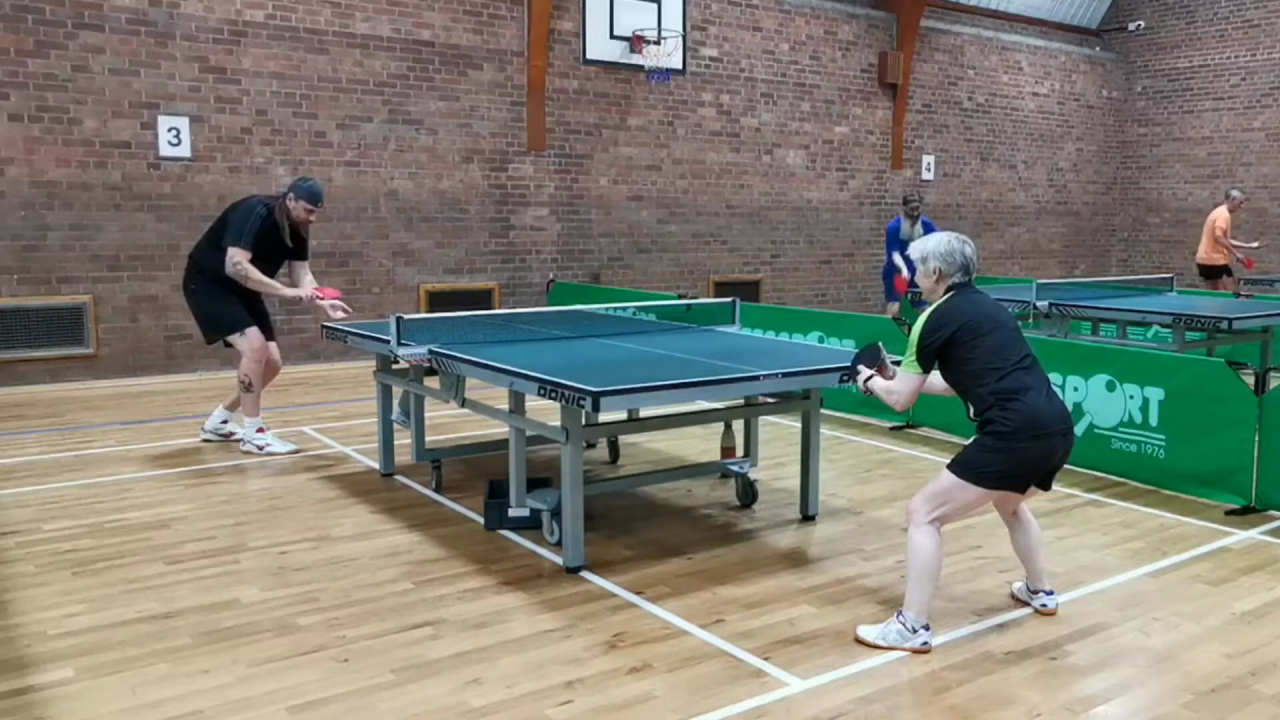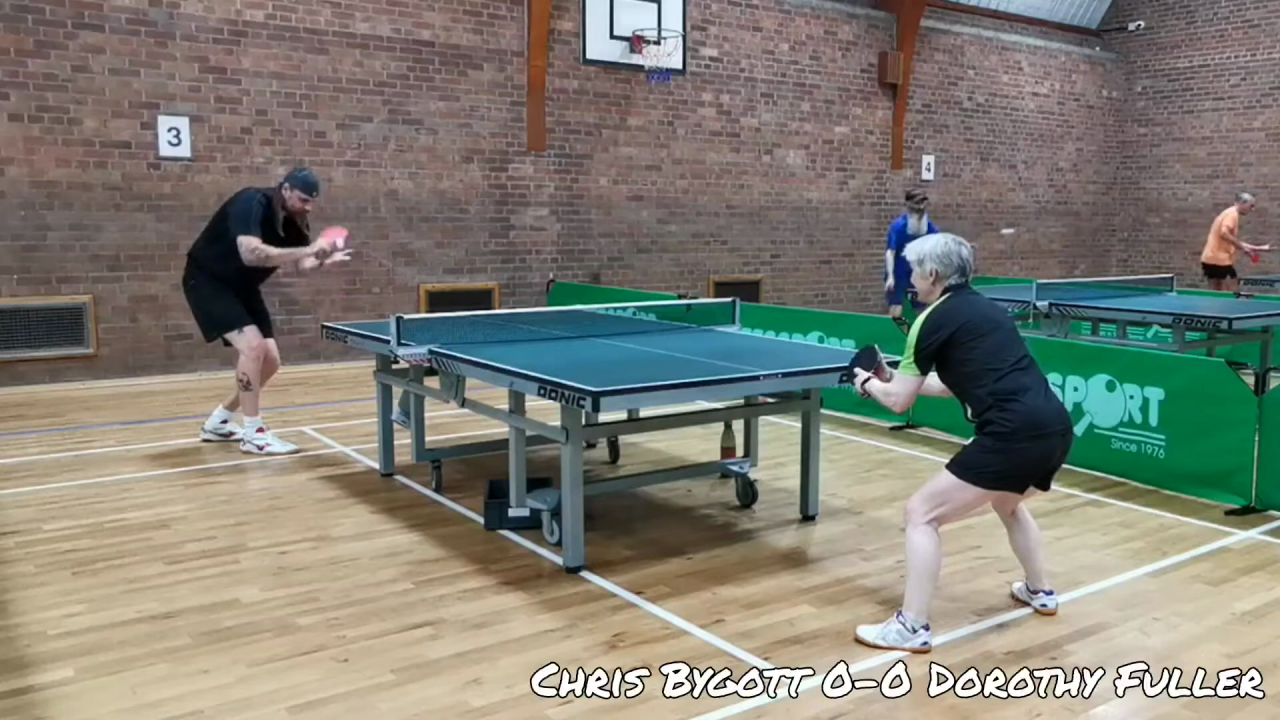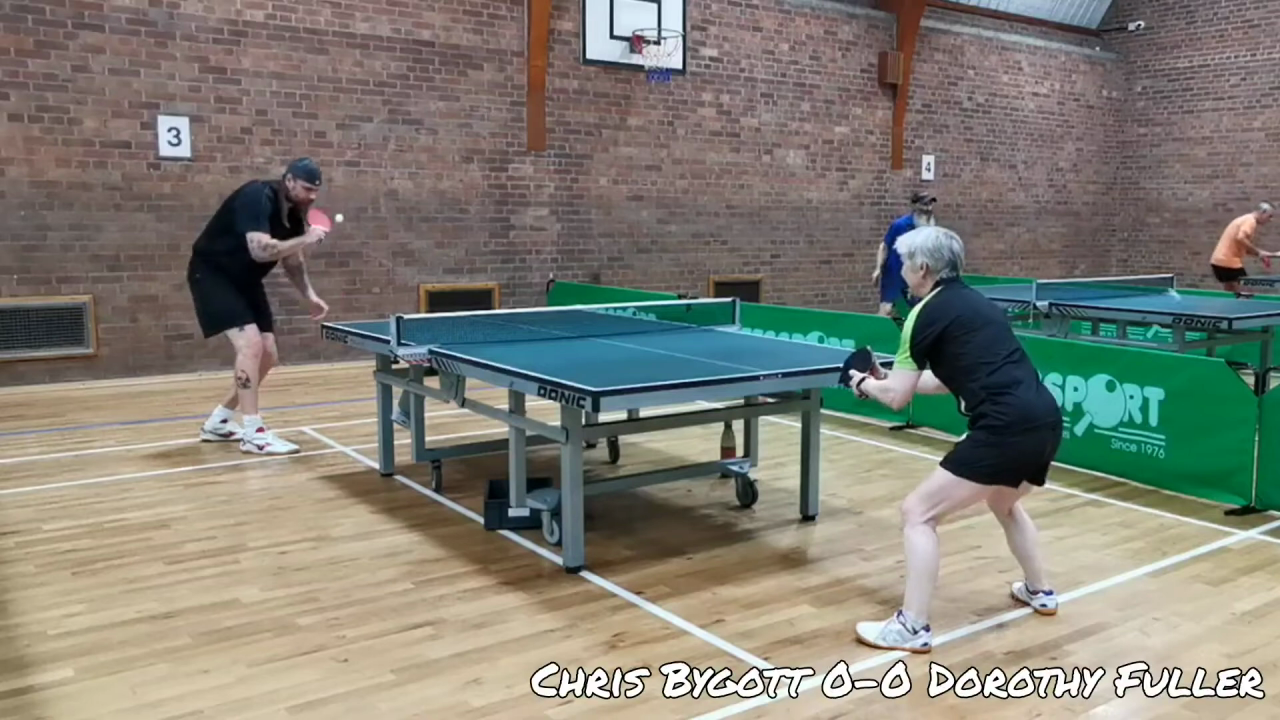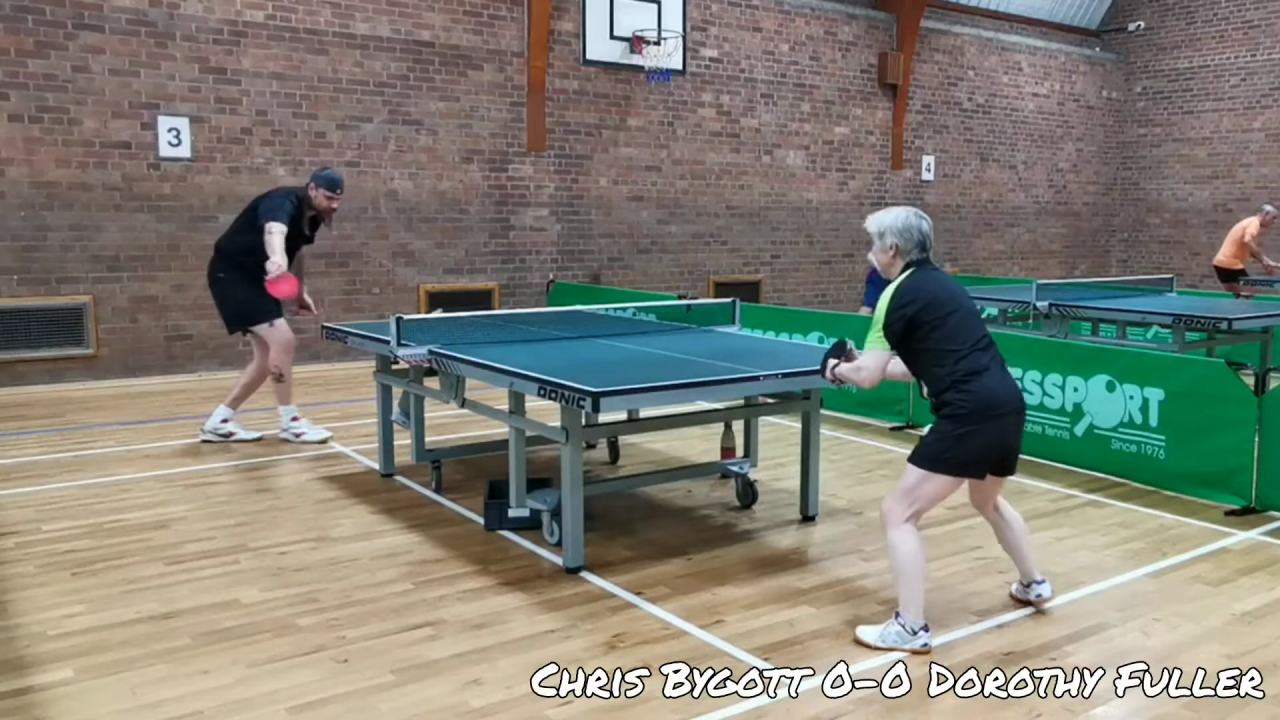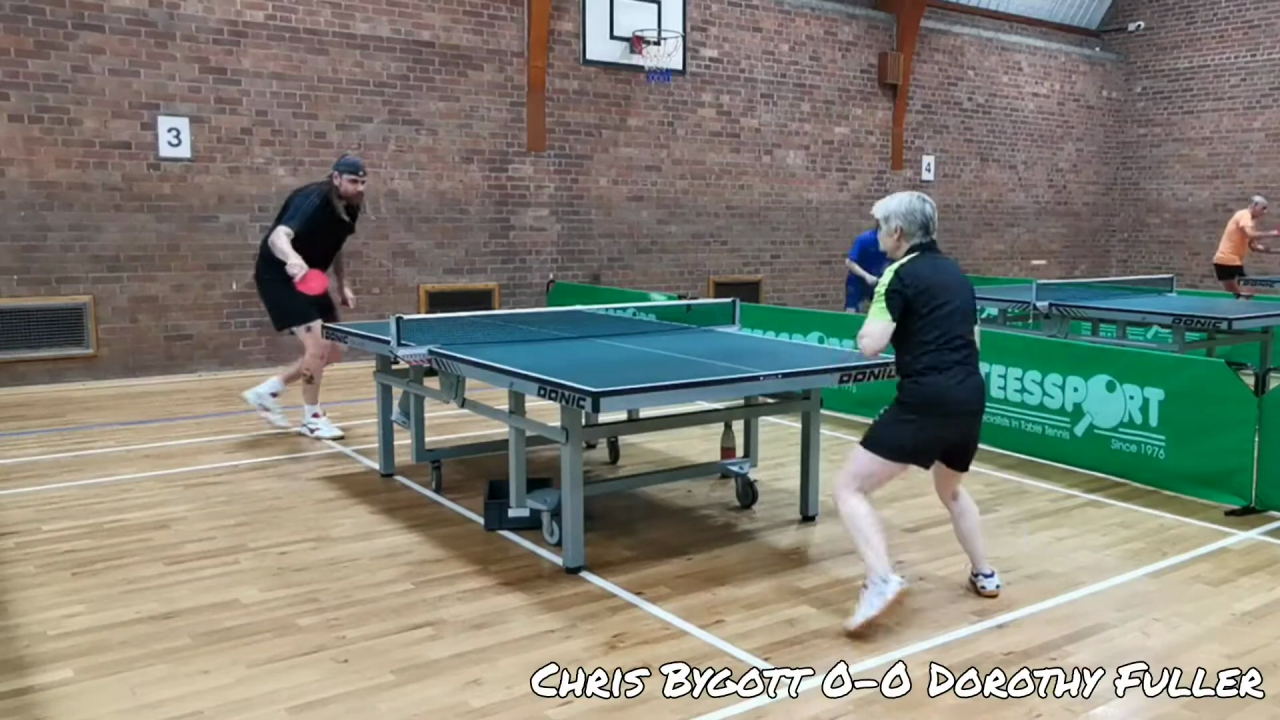
dt=0.3s
person 1, frame 1
left shoulder: (938, 316)
right shoulder: (987, 307)
left elbow: (900, 398)
left wrist: (870, 380)
right wrist: (897, 374)
left hip: (1016, 434)
right hip: (1057, 428)
left knee: (923, 513)
right knee: (1008, 502)
left ankle: (912, 627)
right ankle: (1040, 592)
person 1, frame 2
left shoulder: (935, 319)
right shoulder: (983, 309)
left elbow: (898, 401)
left wrist: (867, 383)
right wrist: (894, 377)
left hip: (1015, 435)
right hip: (1056, 428)
left knee: (921, 513)
right knee: (1007, 503)
left ankle: (912, 627)
right ankle: (1040, 591)
person 1, frame 3
left shoulder: (928, 312)
right shoulder: (972, 302)
left elbow: (898, 397)
left wrist: (865, 383)
right wrist: (888, 377)
left hip: (1007, 428)
right hip: (1044, 420)
left knee: (918, 513)
right knee: (1003, 503)
left ankle: (912, 627)
right ankle: (1039, 591)
person 1, frame 4
left shoulder: (900, 293)
right shoulder: (941, 284)
left elbow: (868, 376)
left wrist: (838, 368)
right wrist: (862, 362)
left hip: (970, 416)
right hip: (1008, 406)
left knee: (898, 514)
right knee: (988, 500)
left ankle: (911, 628)
right ankle: (1034, 584)
person 1, frame 5
left shoulder: (901, 274)
right shoulder: (958, 276)
left elbow: (869, 345)
left wrist: (888, 334)
left hip: (923, 405)
right hip: (970, 403)
left knee: (849, 488)
right knee: (951, 491)
left ankle: (882, 578)
right ankle: (984, 575)
person 2, frame 1
left shoulder: (297, 229)
right shoulder: (255, 212)
left elbow: (302, 274)
right elbow: (235, 266)
left wrist: (323, 303)
right wrist: (285, 292)
left hip: (242, 291)
right hip: (208, 284)
left knee: (271, 363)
right knee: (255, 348)
left ankle: (218, 422)
right ankle: (254, 433)
person 2, frame 2
left shoulder: (295, 220)
right shoulder: (252, 203)
left elbow: (303, 262)
right elbow: (251, 254)
left wrist: (323, 259)
right wrist: (308, 250)
left hip: (243, 287)
right hip: (207, 281)
left knee: (270, 360)
right knee: (253, 347)
left ankle: (218, 422)
right ankle: (254, 432)
person 2, frame 3
left shoulder: (296, 211)
right shoulder: (259, 197)
left elbow: (291, 257)
right elbow: (260, 249)
left wrist: (309, 294)
right wrist: (306, 241)
left hip: (246, 280)
right hip: (213, 274)
left knee: (267, 356)
right knee: (251, 345)
left ankle: (218, 421)
right ankle: (254, 432)
person 2, frame 4
left shoulder: (313, 216)
right shoulder: (285, 202)
right elbow: (274, 234)
left wrist: (301, 292)
right wrist: (278, 259)
left hip: (258, 278)
right hip: (232, 275)
left knee: (268, 354)
right knee: (283, 340)
left ankle: (219, 422)
right ankle: (290, 421)
person 2, frame 5
left shoulder: (349, 208)
right shoulder: (311, 201)
right elbow: (277, 238)
left wrist: (343, 284)
right wrist: (293, 259)
right hip: (278, 277)
left knee: (333, 349)
right knee: (318, 345)
left ankle: (266, 391)
right ankle: (311, 417)
